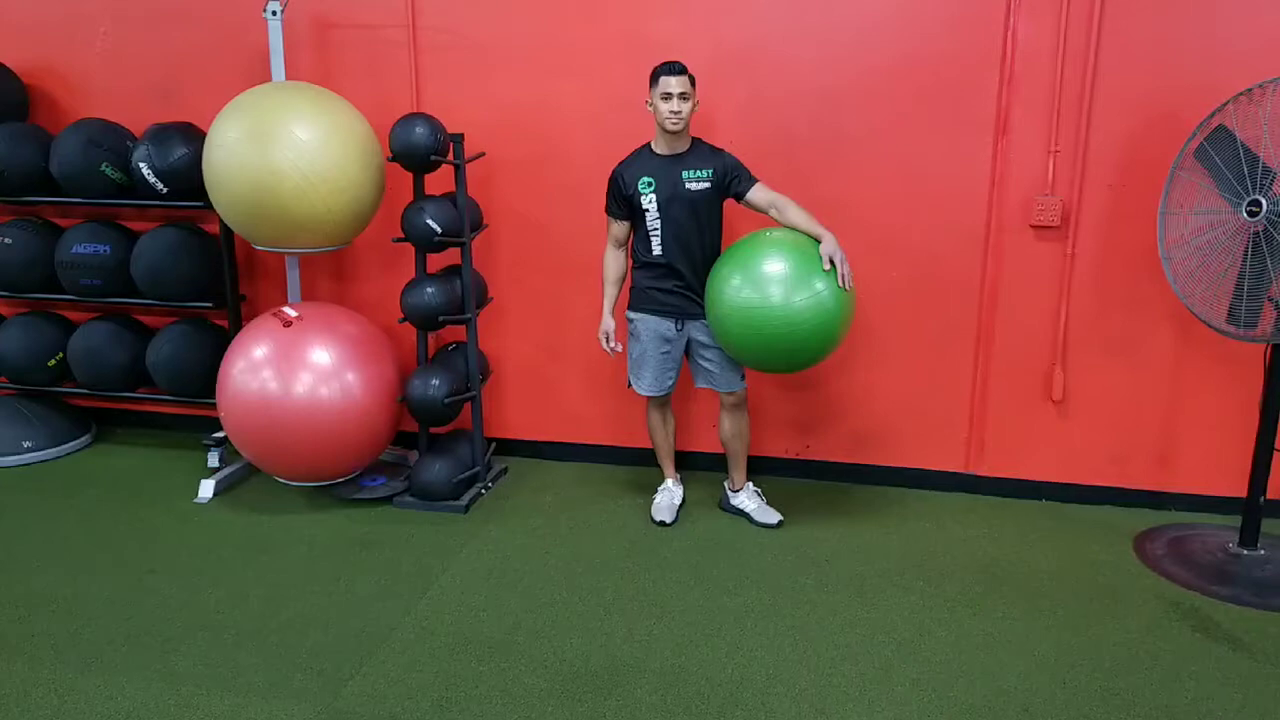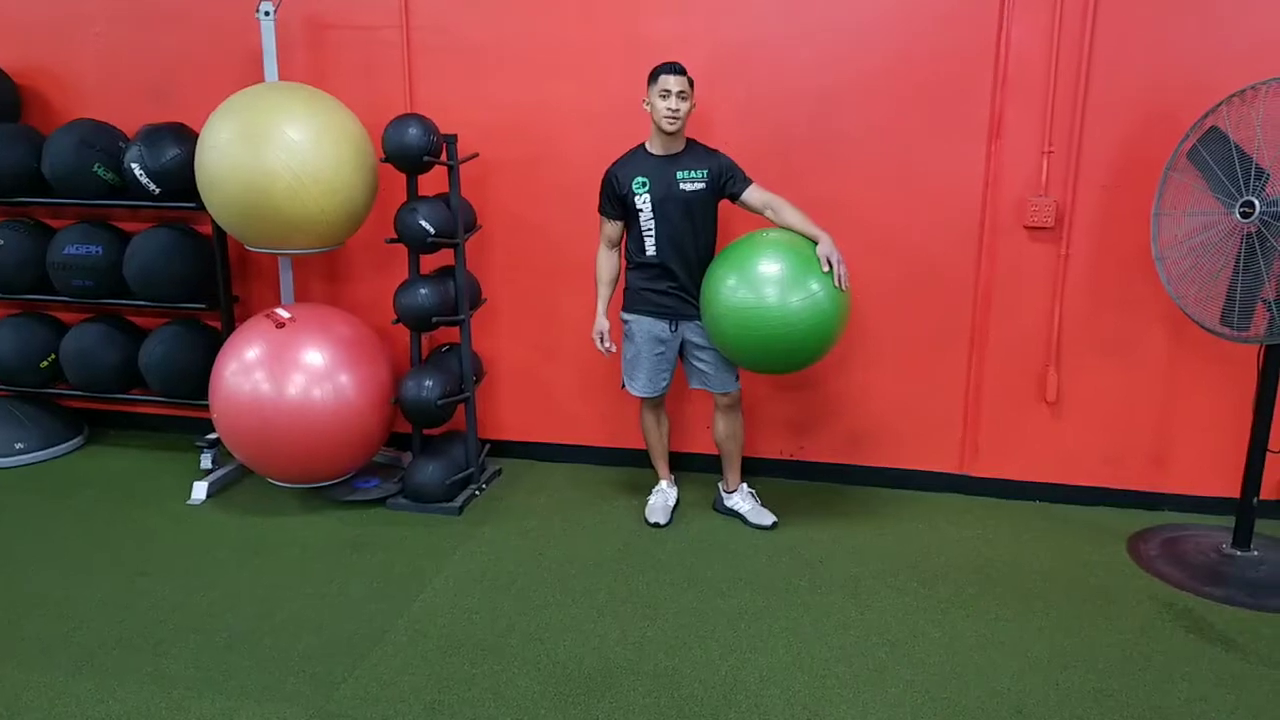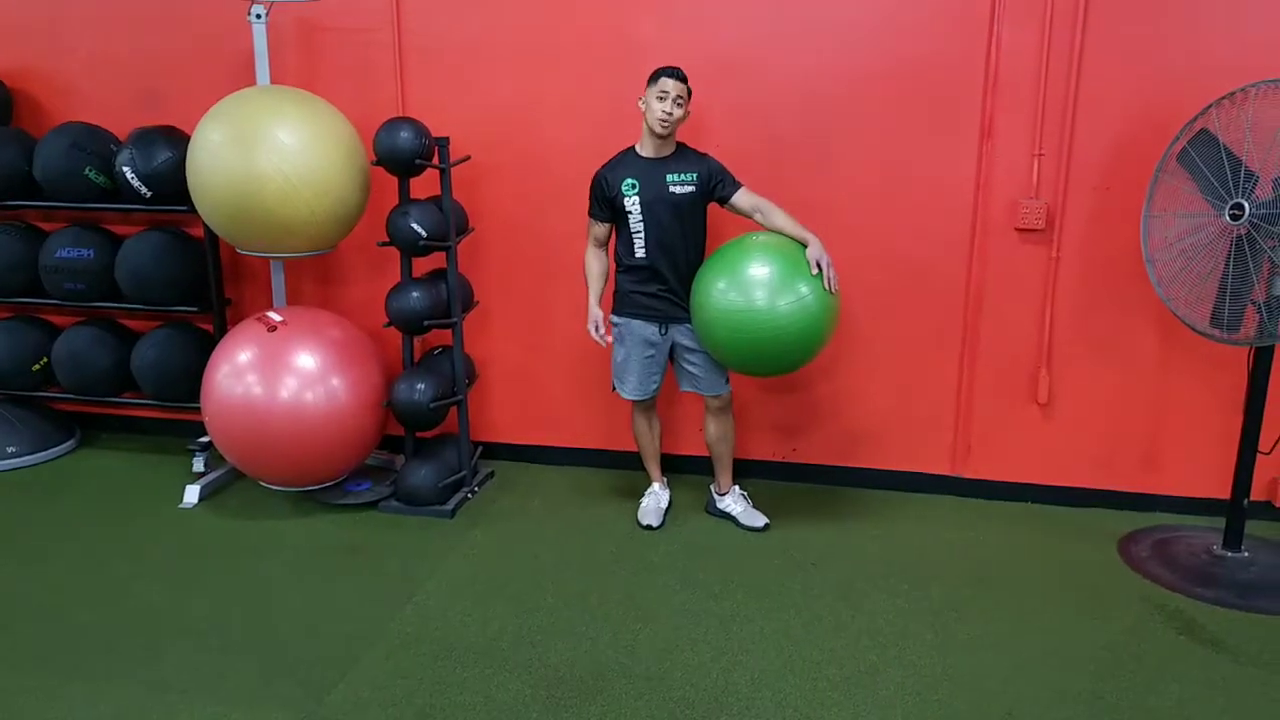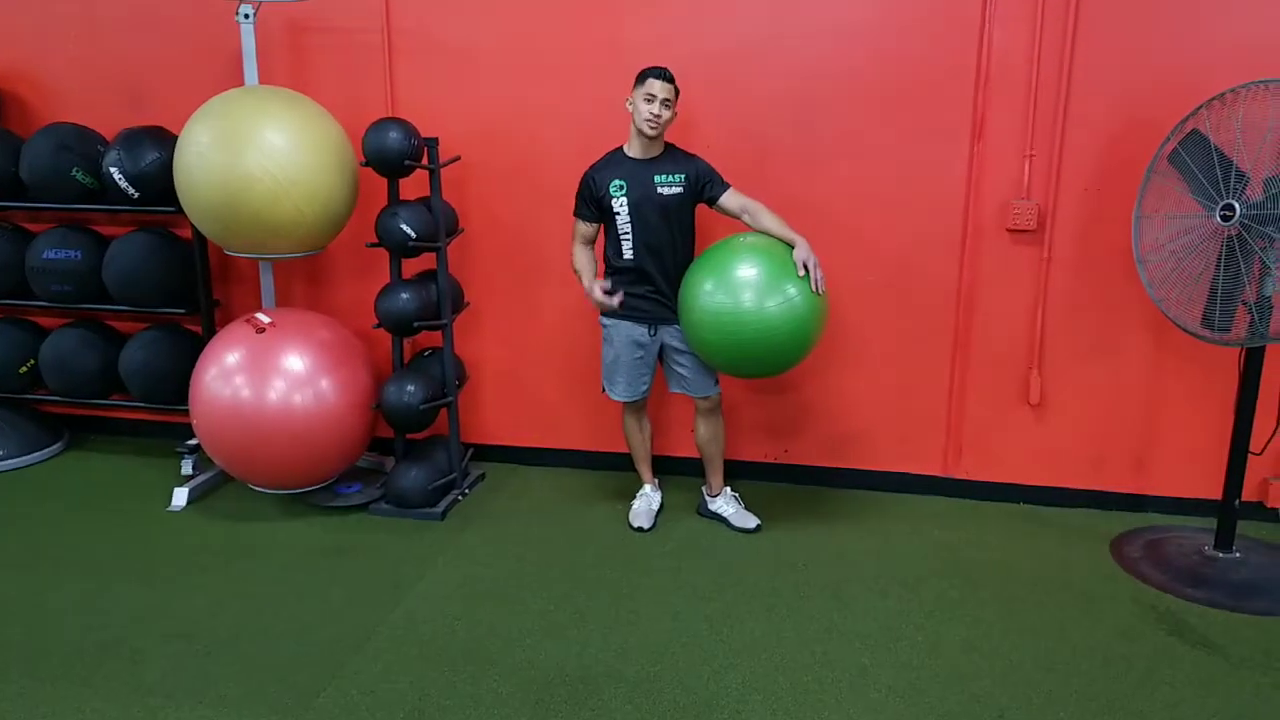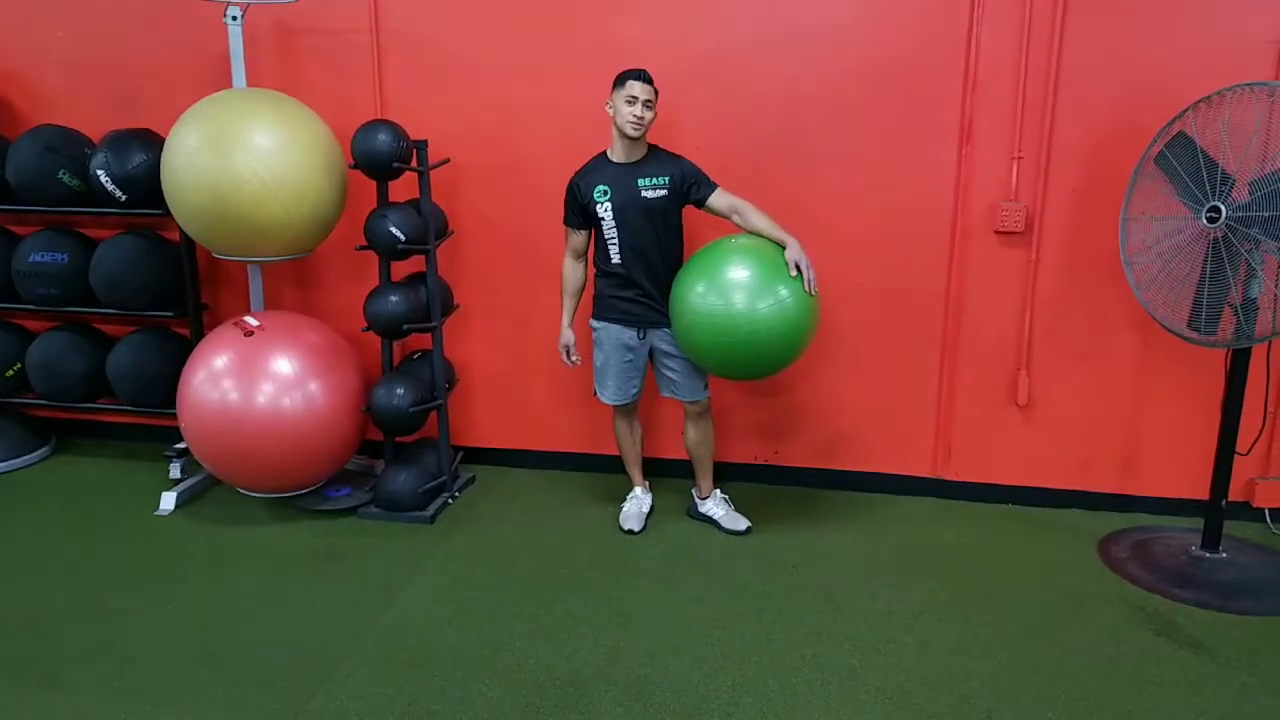
dt=0.5s
person 1, frame 1
left shoulder: (717, 163)
right shoulder: (628, 173)
left elbow: (772, 203)
right elbow: (616, 247)
left wrist: (824, 236)
right wrist: (607, 311)
left hip: (710, 305)
right hip: (652, 310)
left knee: (734, 395)
right knee: (658, 397)
left ankle: (738, 489)
right ankle: (670, 484)
person 1, frame 2
left shoulder: (712, 164)
right shoulder: (622, 173)
left elbow: (768, 204)
right elbow: (609, 247)
left wrist: (821, 237)
right wrist: (601, 311)
left hip: (704, 306)
right hip: (646, 311)
left knee: (728, 396)
right knee: (651, 399)
left ankle: (733, 491)
right ankle: (664, 485)
person 1, frame 3
left shoulder: (701, 168)
right shoulder: (611, 175)
left elbow: (757, 208)
right elbow: (597, 246)
left wrist: (810, 240)
right wrist: (593, 305)
left hip: (694, 309)
right hip: (635, 314)
left knee: (718, 399)
right knee: (642, 402)
left ankle: (724, 493)
right ankle: (657, 487)
person 1, frame 4
left shoulder: (690, 168)
right shoulder: (600, 176)
left elbow: (746, 208)
right elbow: (582, 244)
left wrist: (798, 242)
right wrist: (590, 283)
left hip: (684, 310)
right hip: (625, 315)
left knee: (708, 401)
right knee: (632, 403)
left ankle: (716, 495)
right ankle: (648, 489)
person 1, frame 5
left shoulder: (675, 170)
right shoulder: (585, 182)
left elbow: (733, 208)
right elbow: (575, 257)
left wrist: (789, 242)
right wrist: (566, 323)
left hip: (673, 314)
right hip: (614, 319)
left knee: (697, 405)
right knee: (623, 407)
left ankle: (706, 497)
right ankle: (639, 491)
